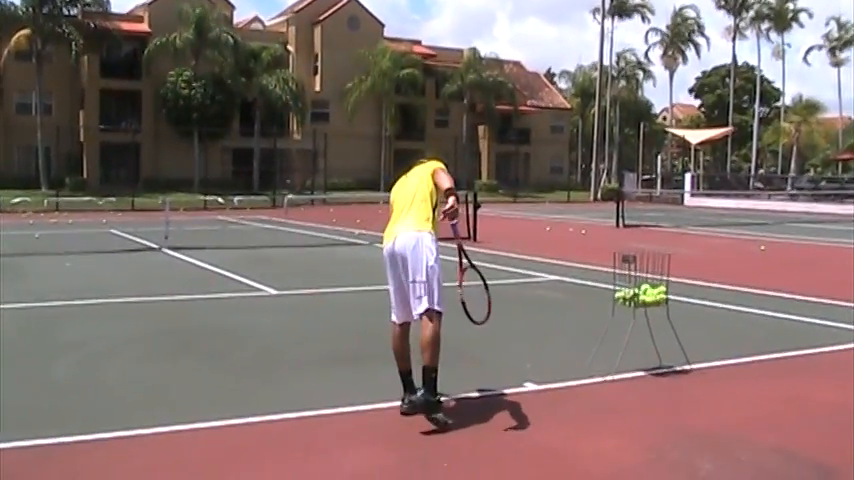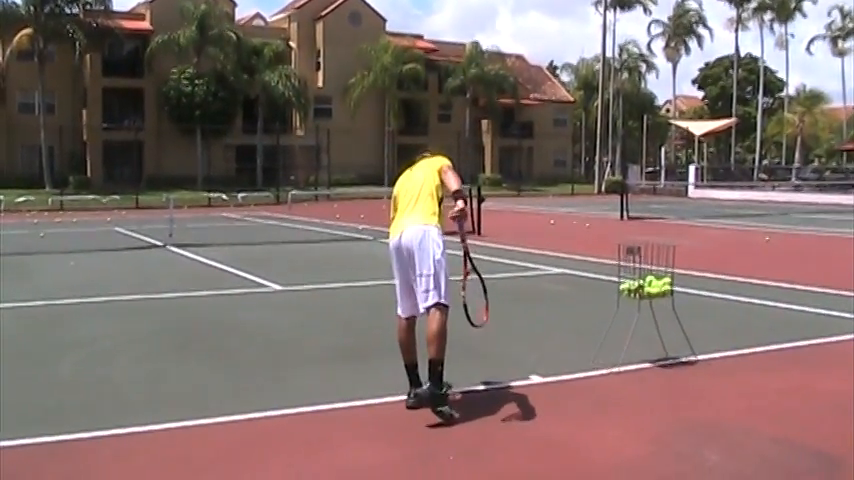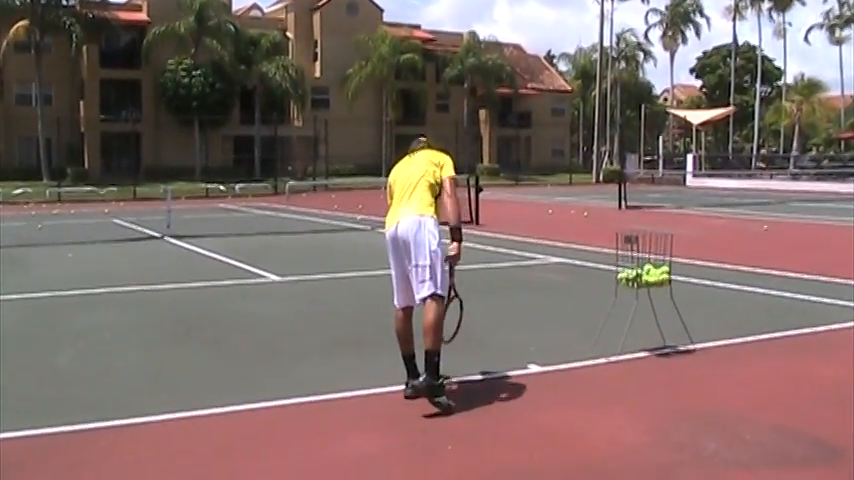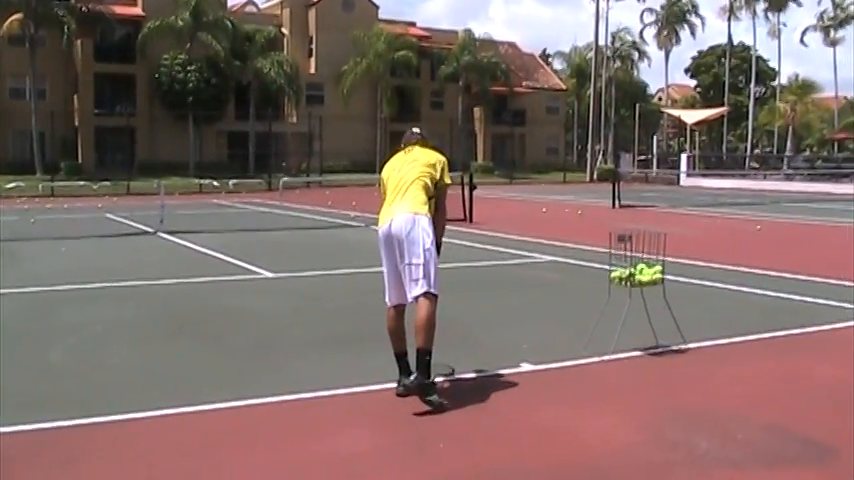
dt=0.4s
person 1, frame 1
left shoulder: (399, 184)
right shoulder: (431, 167)
right elbow: (442, 175)
right wrist: (451, 196)
left hip: (391, 241)
right hip: (417, 237)
left knee: (400, 320)
right knee: (431, 313)
left ankle: (409, 394)
right ankle: (428, 394)
person 1, frame 2
left shoulder: (402, 179)
right shoulder: (438, 162)
right elbow: (449, 174)
right wrist: (459, 199)
left hip: (397, 236)
right hip: (423, 231)
left knee: (406, 314)
right knee: (437, 306)
left ankle: (415, 388)
right ankle: (434, 387)
person 1, frame 3
left shoulder: (397, 168)
right shoulder: (440, 158)
right elbow: (449, 197)
right wrist: (456, 237)
left hip: (393, 226)
right hip: (419, 221)
left knee: (403, 305)
right knee: (433, 297)
left ankle: (412, 378)
right ankle: (431, 378)
person 1, frame 4
left shoulder: (390, 163)
right shoulder: (436, 158)
right elbow: (440, 209)
right wrist: (437, 244)
left hip: (386, 223)
right hip: (413, 219)
left knee: (395, 303)
right knee: (426, 296)
left ankle: (404, 376)
right ankle: (422, 377)
